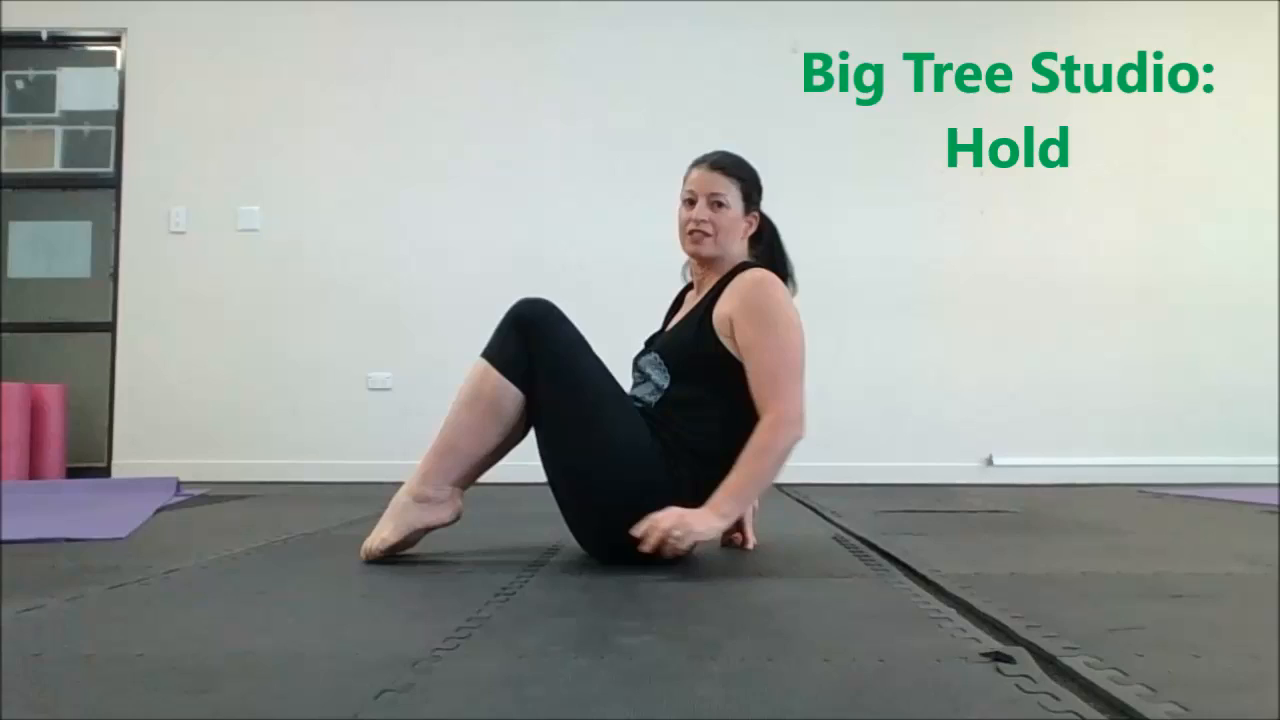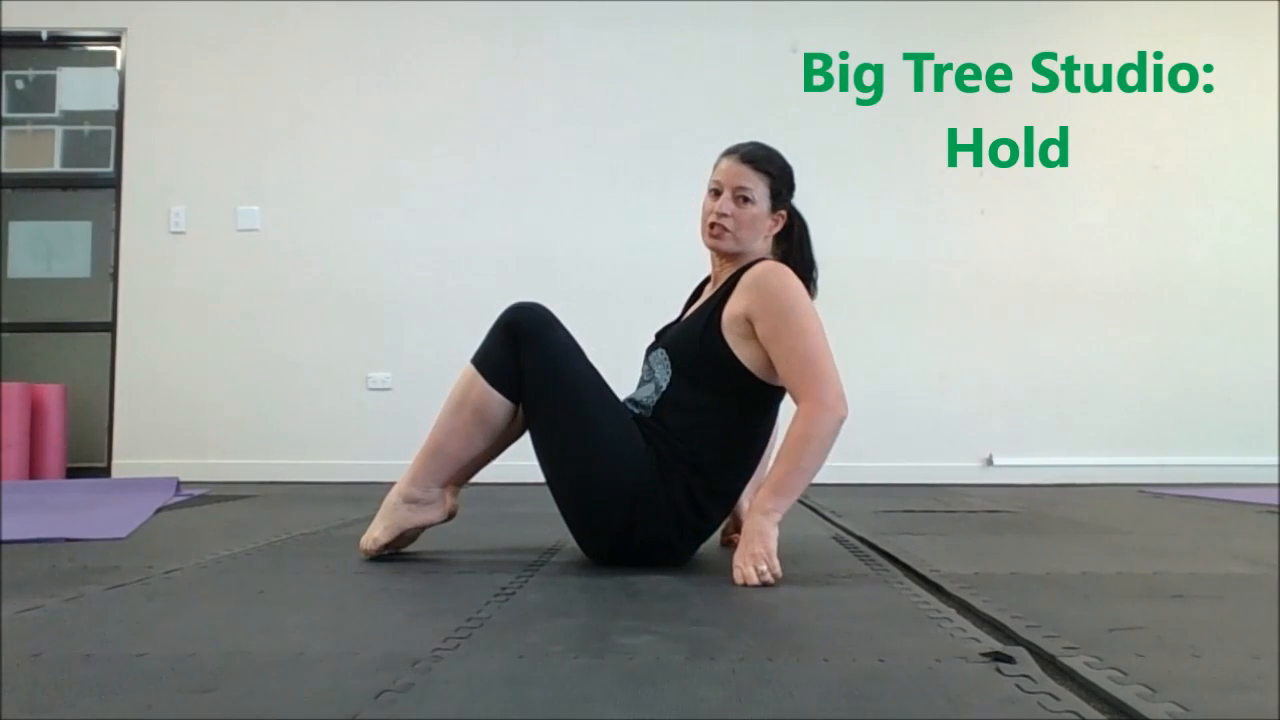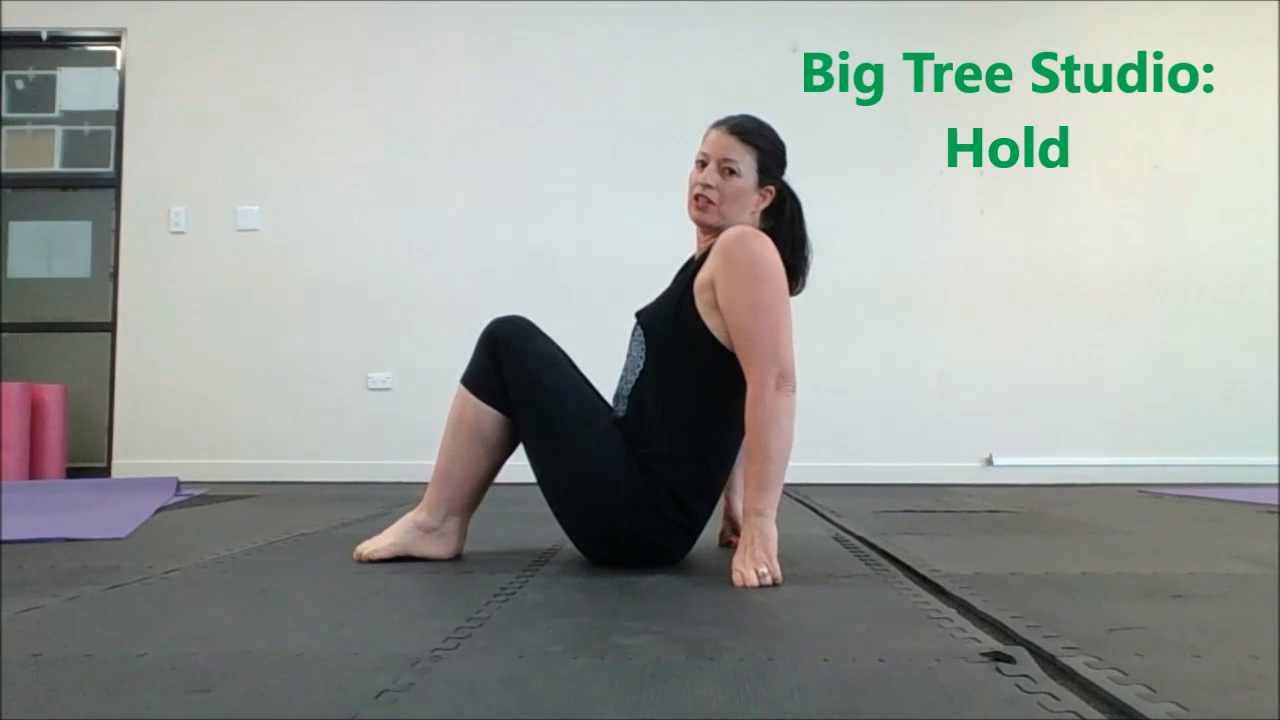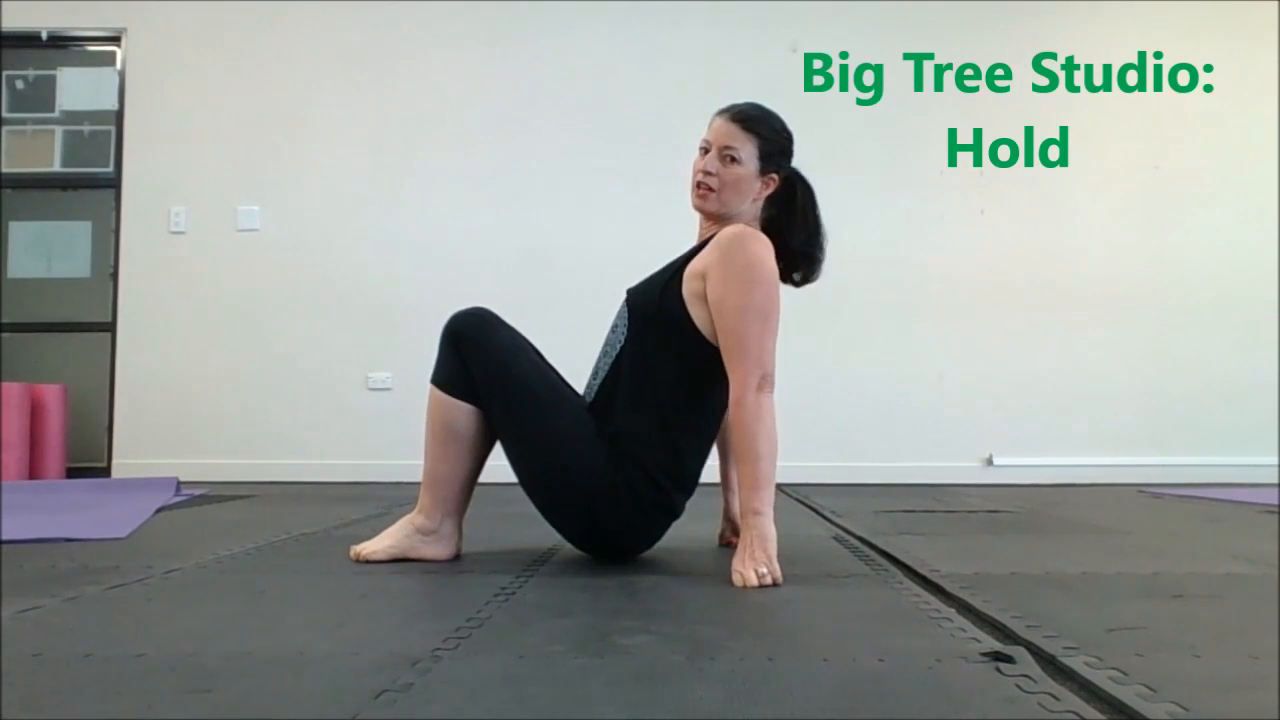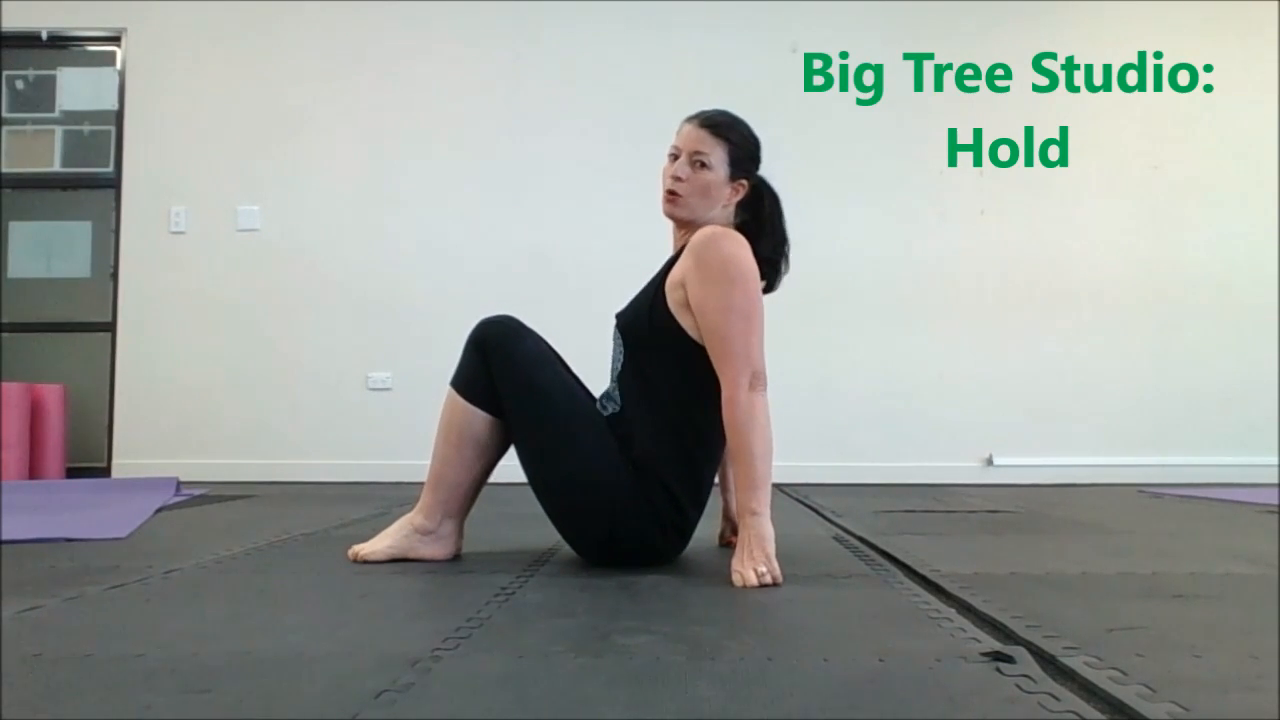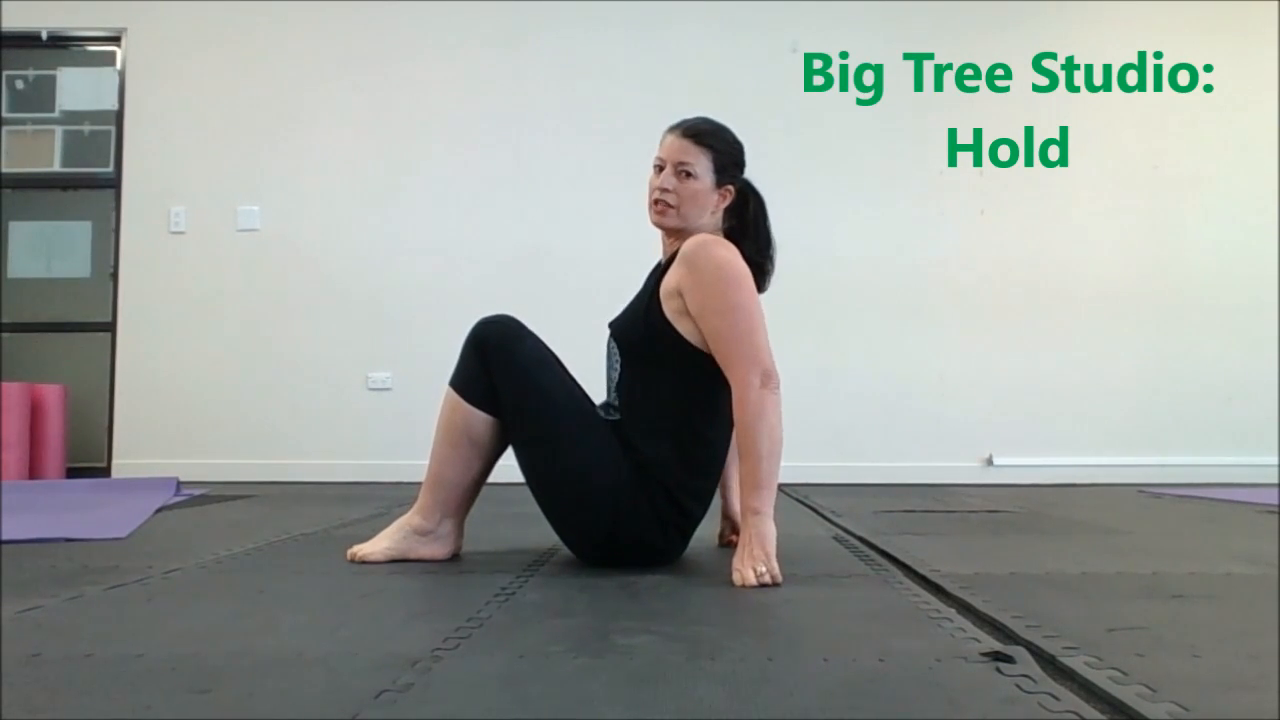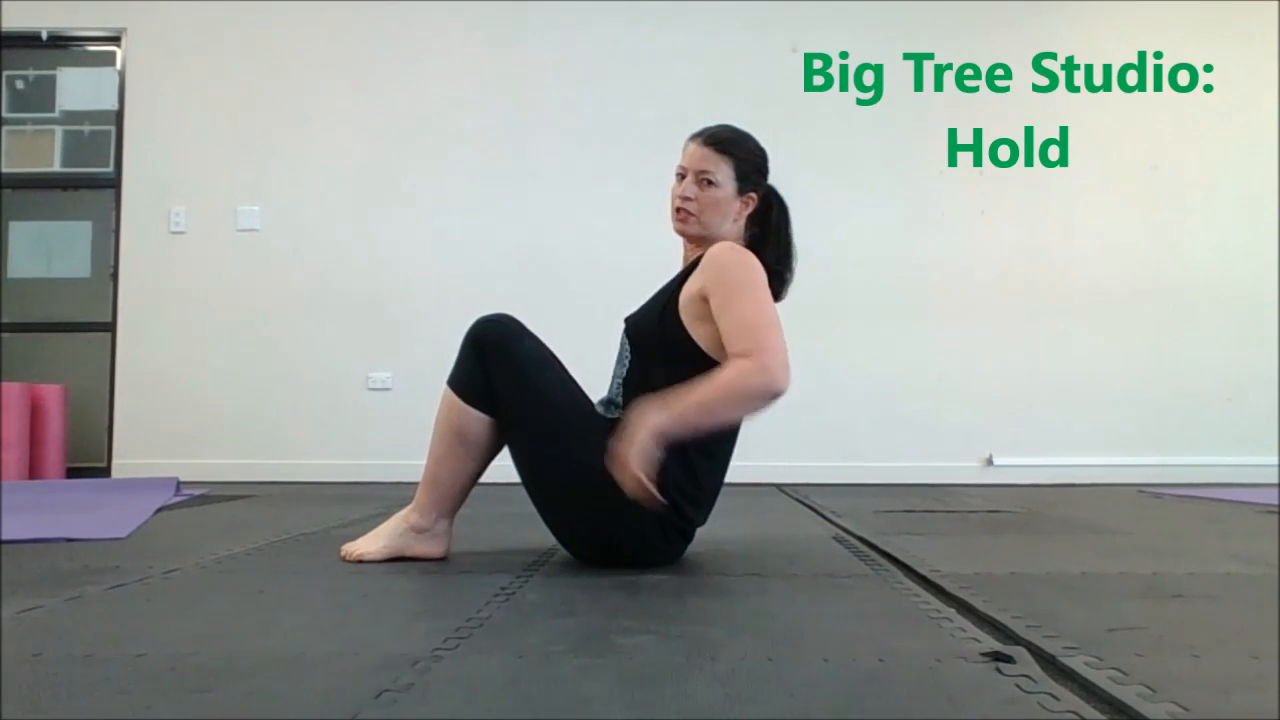
dt=0.5s
person 1, frame 1
left shoulder: (757, 291)
right shoulder: (689, 298)
left elbow: (785, 419)
left wrist: (713, 514)
right wrist: (728, 505)
left hip: (649, 504)
right hip: (630, 501)
left knee: (534, 323)
left ankle: (428, 494)
right ankle: (438, 490)
person 1, frame 2
left shoulder: (769, 285)
right shoulder: (714, 290)
left elbow: (825, 405)
right elbow: (741, 402)
left wrist: (763, 518)
right wrist: (739, 503)
left hip: (646, 515)
right hip: (640, 505)
left knee: (525, 330)
right knee: (533, 369)
left ankle: (420, 494)
right ankle: (434, 489)
person 1, frame 3
left shoulder: (745, 249)
right shoulder: (707, 261)
left elbow: (774, 385)
right elbow: (722, 398)
left wrist: (760, 524)
right wrist: (733, 506)
left hip: (643, 515)
right hip: (639, 506)
left knee: (509, 343)
right knee: (513, 347)
left ankle: (436, 525)
right ankle: (443, 519)
person 1, frame 4
left shoulder: (742, 251)
right shoulder: (714, 255)
left elbow: (753, 388)
right elbow: (724, 393)
left wrist: (759, 526)
right wrist: (733, 508)
left hip: (615, 500)
right hip: (621, 495)
left knee: (471, 334)
right knee: (478, 338)
left ankle: (432, 528)
right ankle: (436, 524)
person 1, frame 5
left shoulder: (717, 249)
right shoulder: (692, 261)
left elbow: (747, 386)
right elbow: (712, 396)
left wrist: (756, 522)
right wrist: (734, 509)
left hip: (632, 515)
right hip: (633, 504)
left knee: (498, 344)
right knee: (502, 347)
left ankle: (432, 528)
right ankle: (439, 523)
person 1, frame 6
left shoulder: (708, 258)
right shoulder: (680, 267)
left elbow: (758, 384)
right elbow: (717, 395)
left wrist: (758, 524)
right wrist: (733, 508)
left hip: (634, 517)
right hip: (637, 508)
left knee: (497, 344)
right knee: (500, 350)
left ankle: (430, 527)
right ankle: (438, 522)
person 1, frame 7
left shoulder: (731, 264)
right shoulder: (703, 273)
left elbow: (768, 375)
left wrist: (653, 425)
left hip: (632, 518)
left knee: (496, 342)
right knee: (502, 350)
left ankle: (424, 526)
right ankle: (429, 519)
